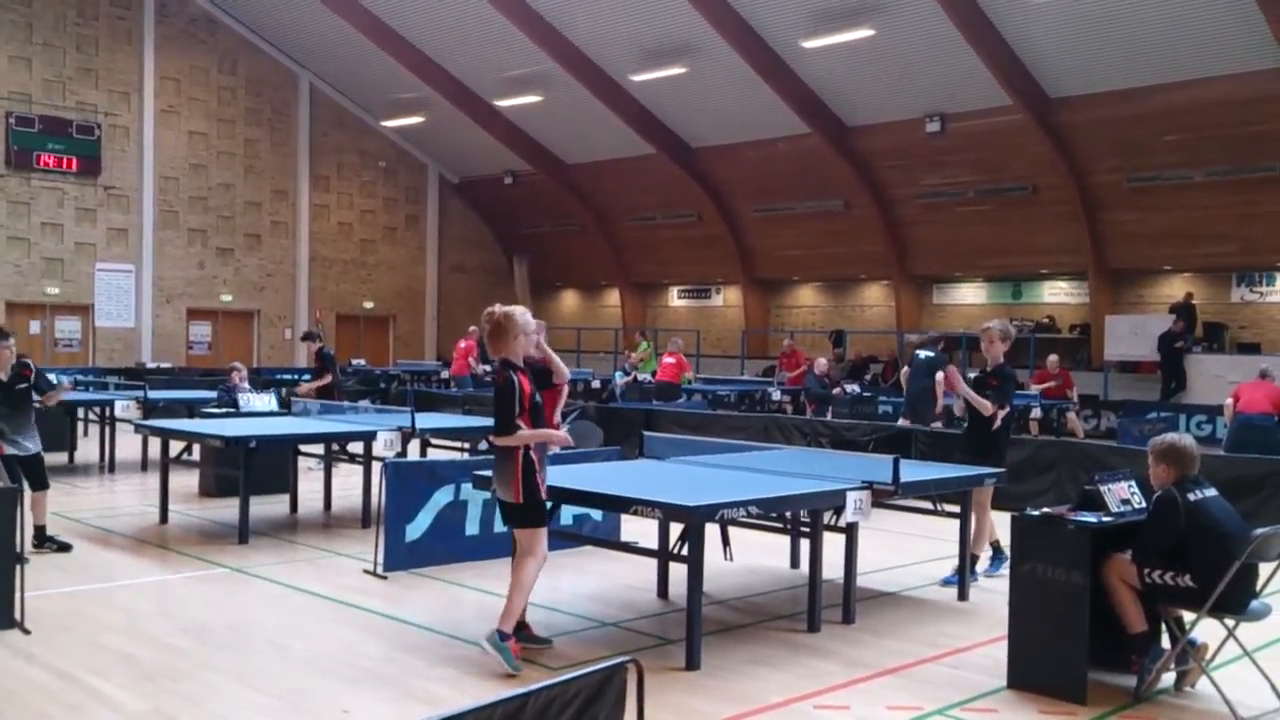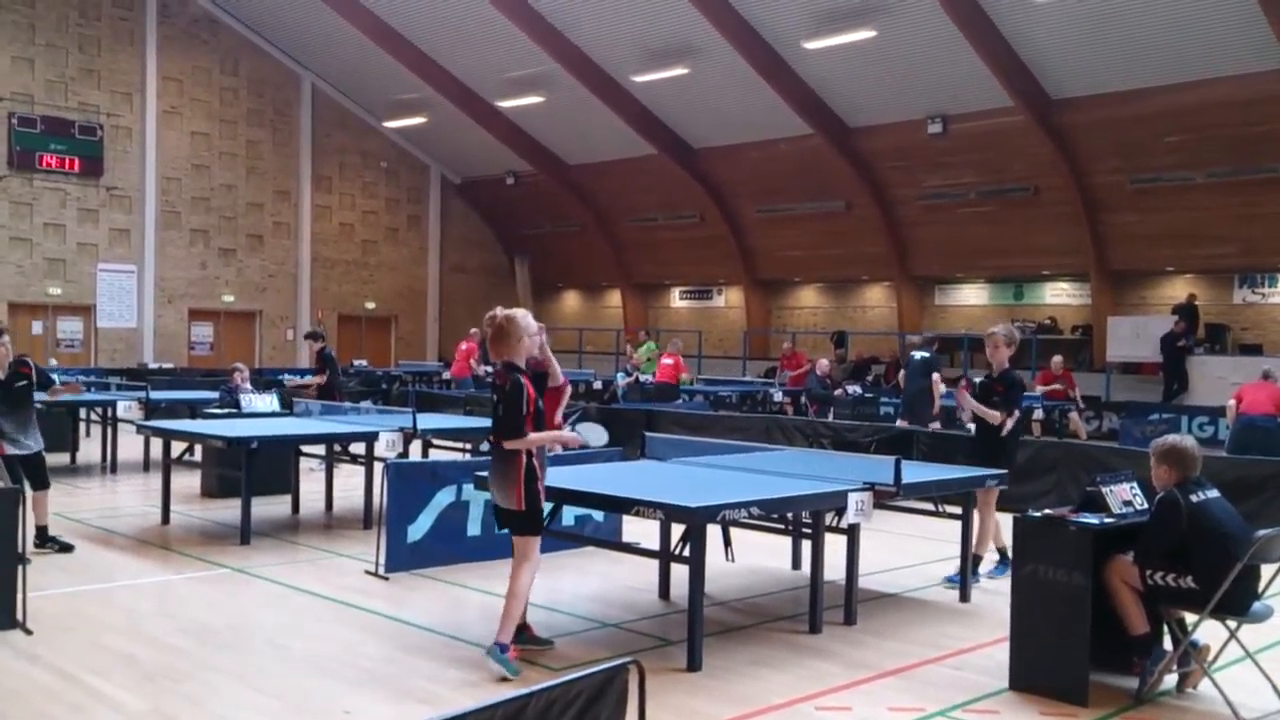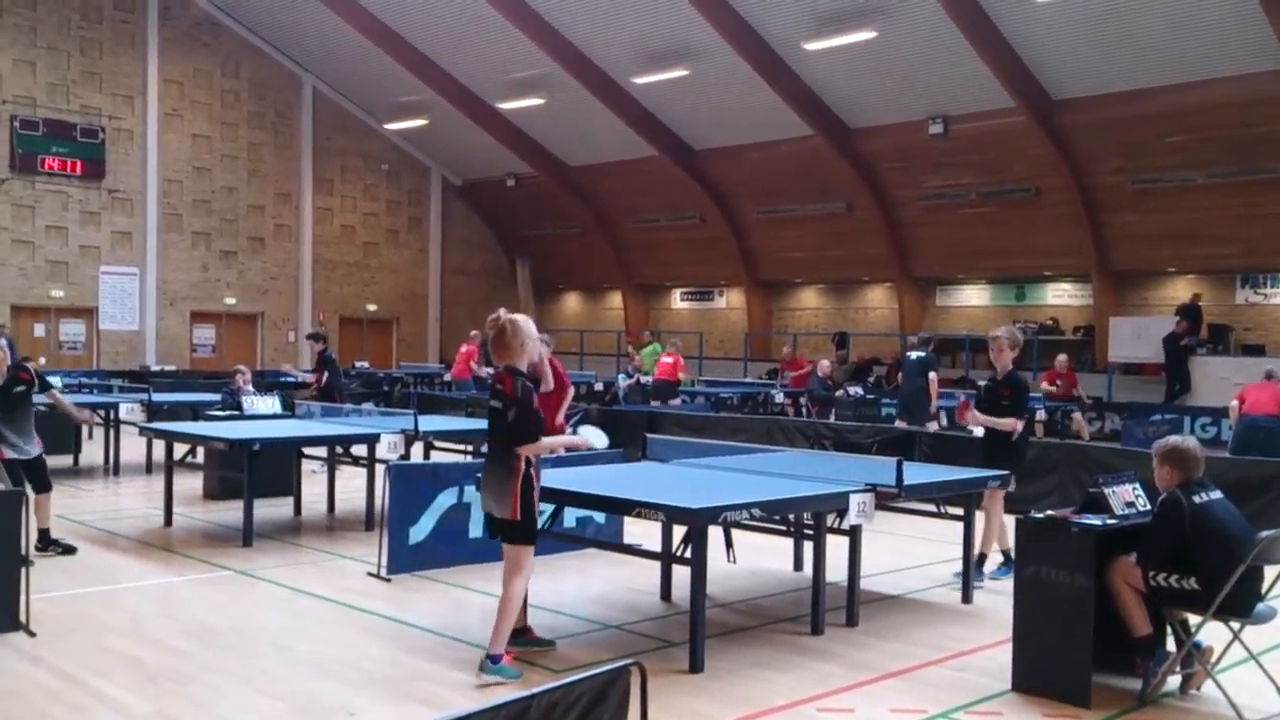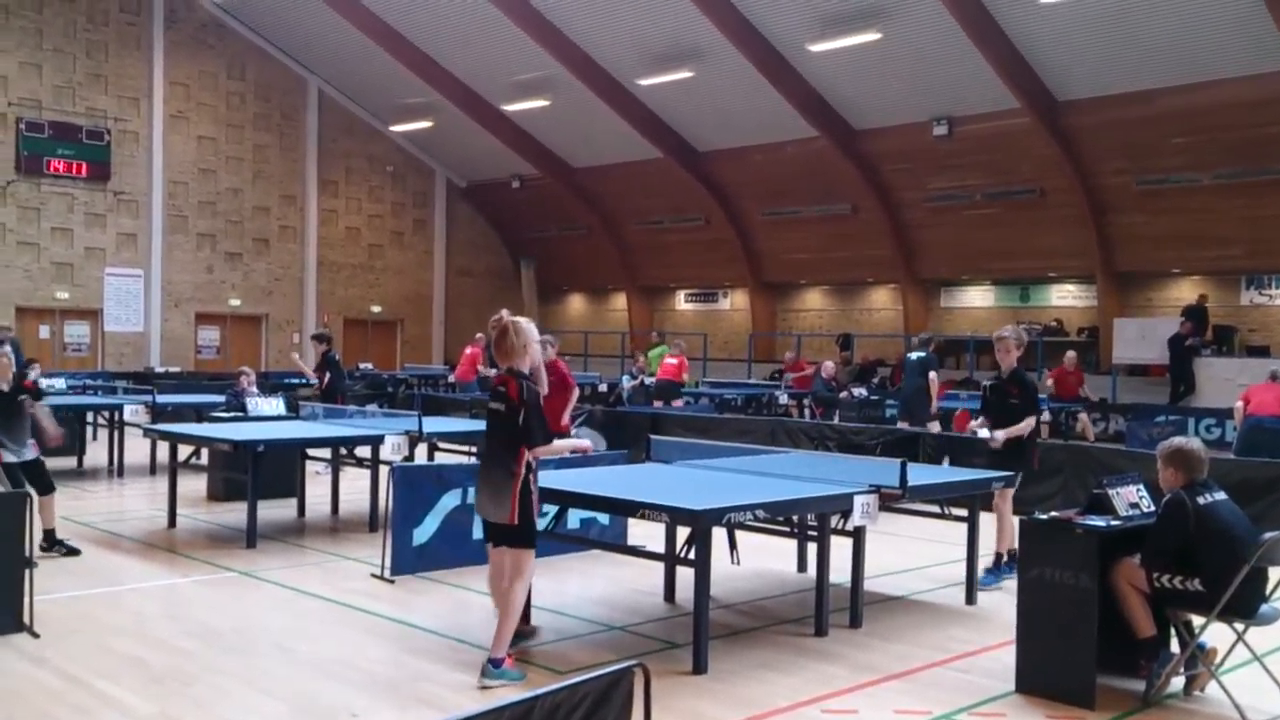
dt=0.1s
person 1, frame 1
left shoulder: (524, 372)
right shoulder: (509, 379)
left elbow: (562, 376)
right elbow: (500, 436)
left wrist: (542, 346)
right wrist: (546, 434)
left hip: (516, 474)
right hip: (521, 475)
left knee: (526, 552)
right knee: (535, 554)
left ankle: (517, 626)
right ankle: (502, 633)
person 1, frame 2
left shoulder: (506, 376)
right shoulder: (517, 382)
right elbow: (512, 439)
left wrist: (544, 352)
right wrist: (558, 436)
left hip: (502, 477)
right hip: (520, 479)
left knee: (522, 558)
right knee: (527, 562)
left ankle: (518, 628)
right ankle: (500, 646)
person 1, frame 3
left shoulder: (501, 381)
right shoulder: (522, 388)
right elbow: (528, 445)
left wrist: (542, 360)
right wrist: (566, 440)
left hip: (493, 484)
right hip: (515, 486)
left knee: (514, 564)
right knee: (519, 571)
left ankle: (519, 630)
right ankle: (494, 658)
person 1, frame 4
left shoulder: (498, 385)
right shoulder: (526, 390)
right elbow: (538, 448)
left wrist: (540, 369)
right wrist: (578, 444)
left hip: (487, 486)
right hip: (514, 490)
left knee: (499, 562)
right knee: (520, 575)
left ankle: (509, 630)
right ankle: (496, 662)
person 2, frame 1
left shoulder: (1169, 498)
right shoulder: (1206, 490)
left elbow: (1143, 555)
left wrist: (1128, 556)
right wrist: (1136, 557)
left hip: (1213, 588)
right hip: (1239, 587)
left knee: (1114, 567)
right knee: (1155, 572)
left ankle: (1148, 655)
right ankle: (1185, 648)
person 2, frame 2
left shoulder: (1171, 499)
right shoulder: (1208, 492)
left elbow: (1145, 556)
left wrist: (1130, 557)
right wrist: (1137, 557)
left hip: (1216, 590)
right hip: (1240, 588)
left knee: (1116, 568)
right knee: (1159, 573)
left ankle: (1150, 657)
right ankle: (1186, 650)
person 2, frame 3
left shoulder: (1174, 500)
right shoulder: (1211, 492)
left elbow: (1148, 557)
left wrist: (1133, 558)
right wrist: (1140, 559)
left hip: (1219, 592)
right hip: (1244, 589)
left knee: (1119, 570)
right knee: (1160, 575)
left ankle: (1153, 658)
right ankle: (1189, 651)
person 2, frame 4
left shoulder: (1178, 502)
right shoulder: (1215, 494)
left elbow: (1152, 559)
left wrist: (1137, 559)
left hip: (1223, 593)
right hip: (1248, 591)
left knee: (1122, 571)
right knee: (1165, 575)
left ankle: (1158, 660)
right ankle: (1193, 652)
person 3, frame 1
left shoulder: (1007, 377)
right shoulder: (977, 375)
left elbow: (988, 408)
right elbow: (963, 412)
left wrist: (963, 387)
right wrist: (957, 394)
left hip: (992, 448)
right hip: (972, 445)
left knee: (981, 505)
right knee: (977, 504)
left ankle: (968, 566)
right ankle: (998, 552)
person 3, frame 2
left shoulder: (1013, 382)
right shoulder: (983, 381)
left elbow: (999, 418)
left wrist: (970, 404)
right wrist: (963, 403)
left hip: (999, 452)
right hip: (980, 450)
left knee: (985, 506)
right knee: (985, 507)
left ankle: (973, 567)
right ankle: (1004, 558)
person 3, frame 3
left shoulder: (1019, 384)
right shoulder: (988, 384)
left elbow: (1015, 423)
left wrist: (983, 420)
right wrist: (971, 418)
left hip: (1009, 454)
right hip: (990, 451)
left knee: (991, 505)
right knee: (993, 507)
left ankle: (978, 566)
right ankle: (1008, 560)
person 3, frame 4
left shoulder: (1026, 383)
right shoulder: (991, 383)
left elbow: (1032, 420)
left wrist: (1006, 433)
right wrist: (975, 425)
left hip: (1018, 452)
right hip: (998, 452)
left knee: (1001, 503)
right knee: (1002, 505)
left ankle: (999, 563)
right ankle: (1012, 560)
person 4, frame 1
left shoulder: (27, 369)
left elbow: (47, 397)
left wrist: (59, 391)
left hip: (29, 440)
left knee: (41, 487)
left ankle: (40, 537)
person 4, frame 2
left shoulder: (26, 367)
left elbow: (51, 390)
left wrist: (67, 389)
left hip: (30, 440)
left knee: (42, 487)
left ankle: (42, 537)
person 4, frame 3
left shoulder: (25, 372)
left elbow: (51, 393)
left wrist: (75, 412)
left hip: (30, 444)
left knee: (44, 490)
left ankle: (44, 540)
person 4, frame 4
left shoulder: (25, 381)
left elbow: (38, 405)
left wrist: (49, 428)
left hip: (25, 449)
left knee: (47, 491)
left ankle: (49, 540)
